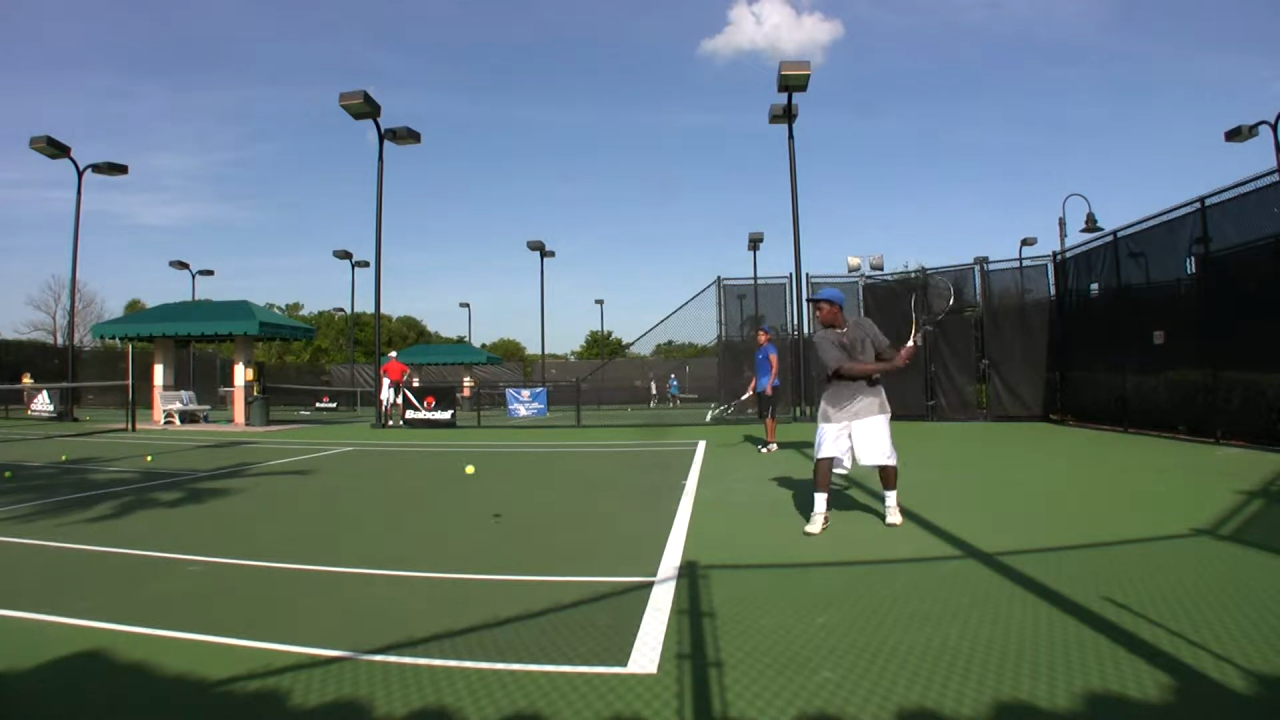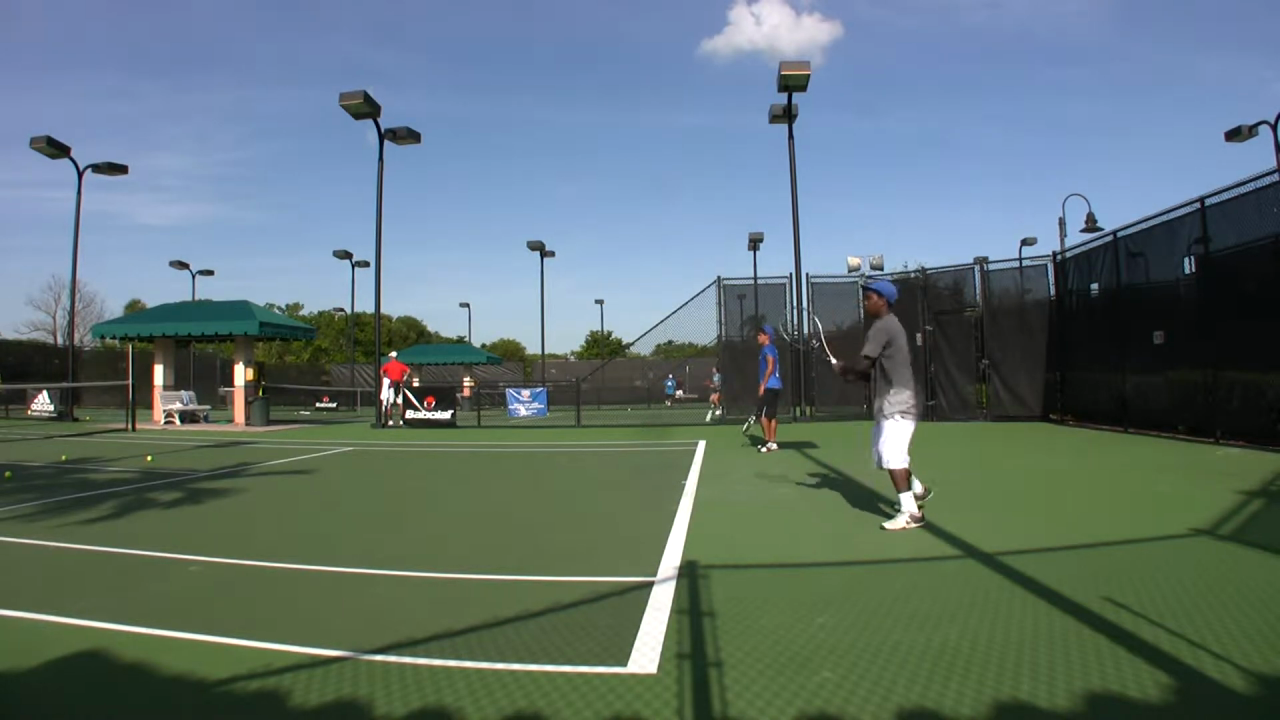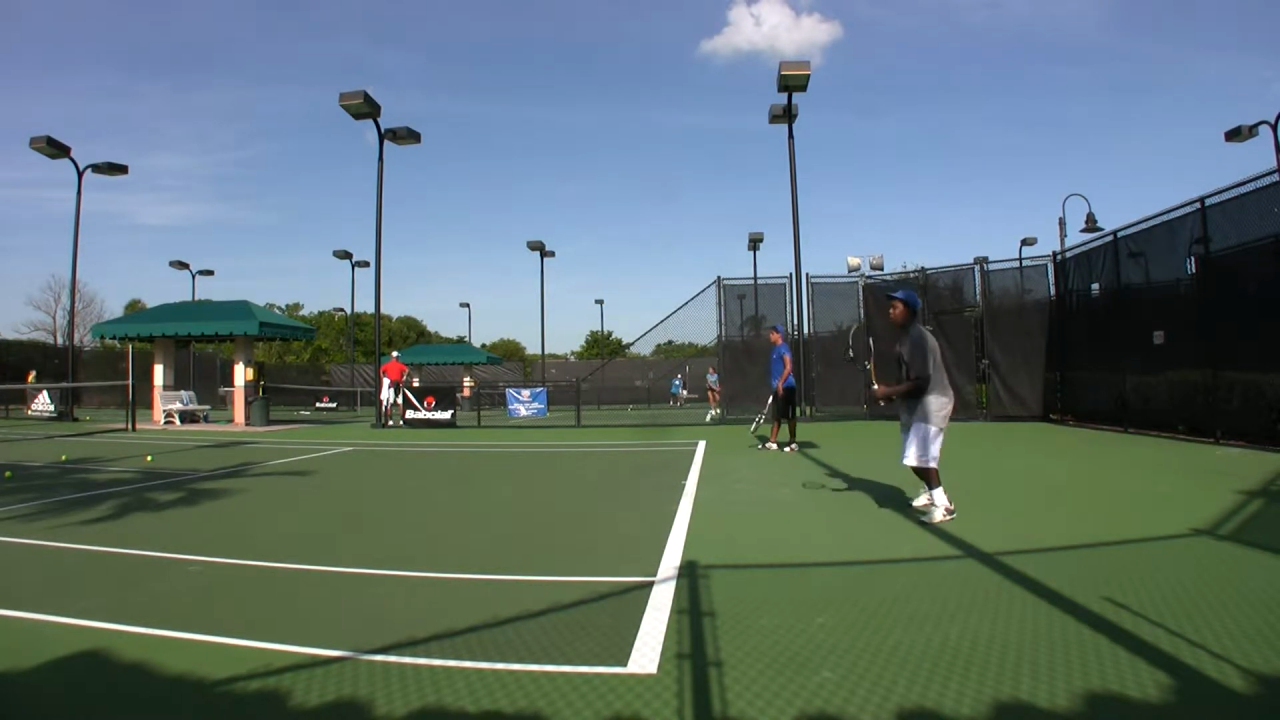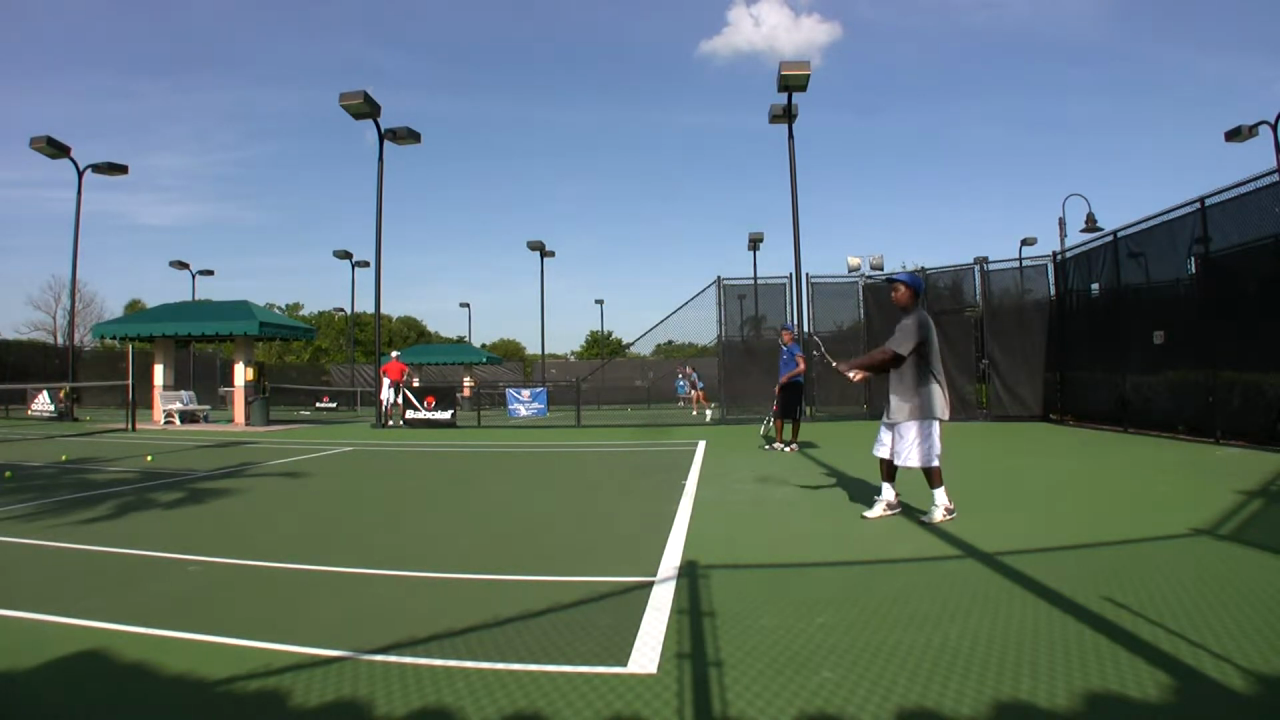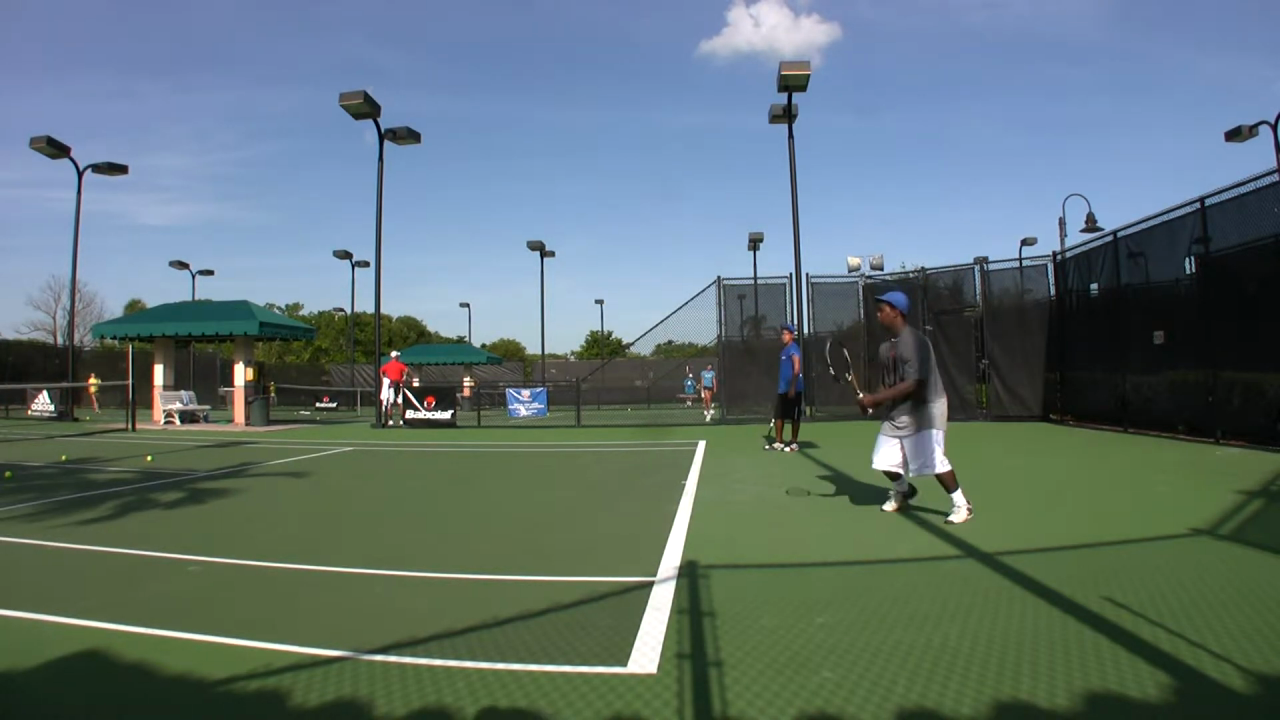
dt=1s
person 1, frame 1
left shoulder: (865, 325)
right shoulder: (821, 338)
left elbow: (885, 352)
right elbow: (846, 369)
left wrist: (899, 356)
right wrist: (891, 366)
left hip: (870, 403)
right hip: (835, 406)
left knee: (885, 456)
right knee: (824, 456)
left ankle: (891, 505)
right ankle: (819, 513)
person 1, frame 2
left shoulder: (882, 327)
right shoulder: (889, 326)
left elbow: (862, 364)
left wrist: (842, 368)
right wrist: (855, 373)
left hip: (898, 401)
right hip: (889, 400)
left knee: (891, 455)
right knee: (884, 453)
left ankle: (910, 512)
right ankle: (917, 489)
person 1, frame 3
left shoulder: (921, 339)
right shoulder: (904, 340)
left elbow: (920, 383)
left wrist: (890, 392)
right wrist: (887, 392)
left hip: (932, 402)
right hip: (914, 405)
left knee: (920, 454)
right knee: (914, 456)
left ankle: (943, 505)
right ankle: (930, 493)
person 1, frame 4
left shoulder: (916, 321)
right shoulder: (907, 322)
left elbow: (887, 354)
right elbow: (890, 362)
left wrist: (854, 364)
right wrist: (865, 370)
left hip: (922, 397)
right hip: (900, 399)
left knee: (924, 453)
right knee: (885, 448)
left ankle: (943, 505)
right ankle: (889, 501)
person 1, frame 5
left shoulder: (915, 341)
right shoulder: (886, 347)
left elbow: (912, 384)
right elbow: (887, 381)
left wrist: (877, 398)
right wrist: (872, 399)
left hip: (927, 408)
right hip: (898, 412)
left knee: (934, 460)
right knee: (883, 459)
left ankle: (962, 504)
right ankle: (903, 489)
